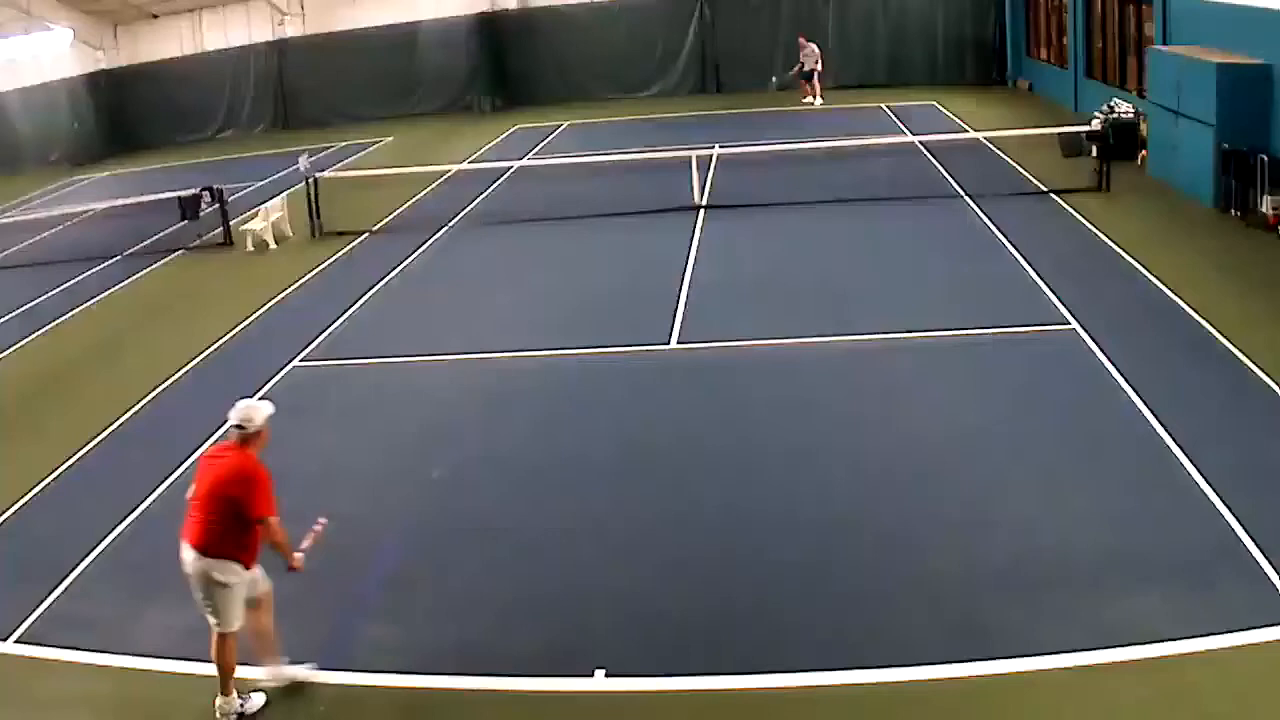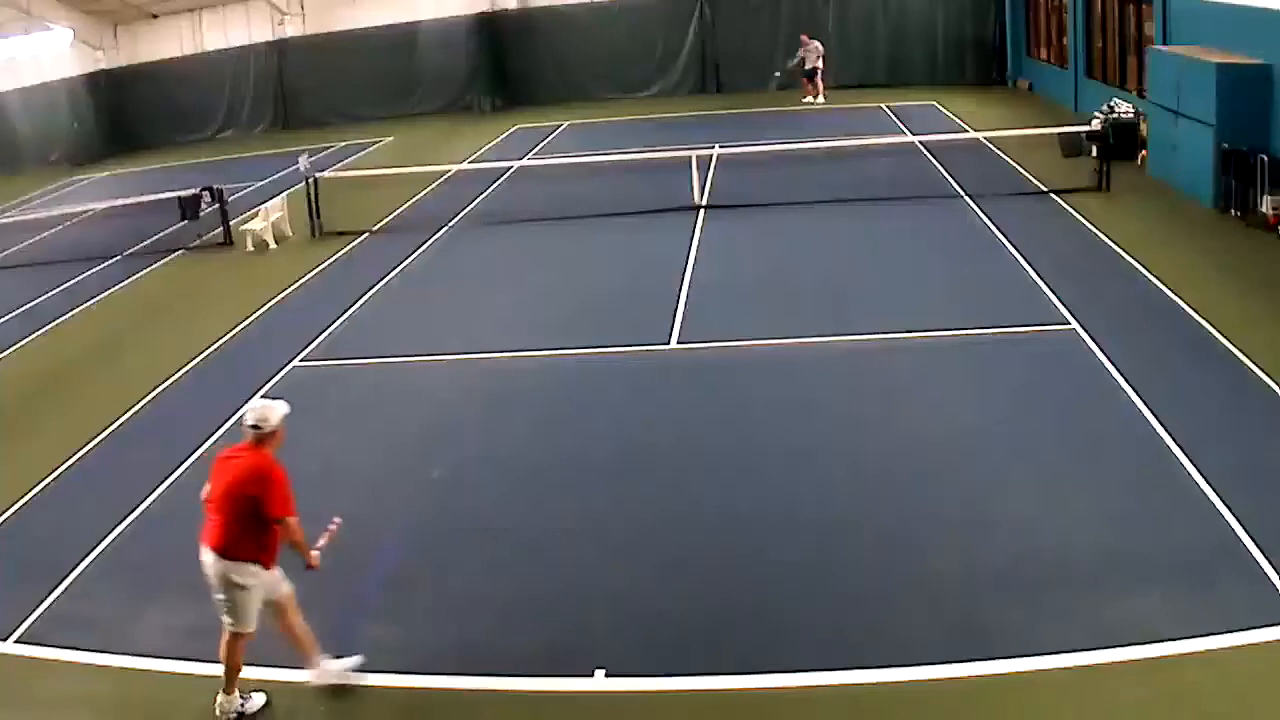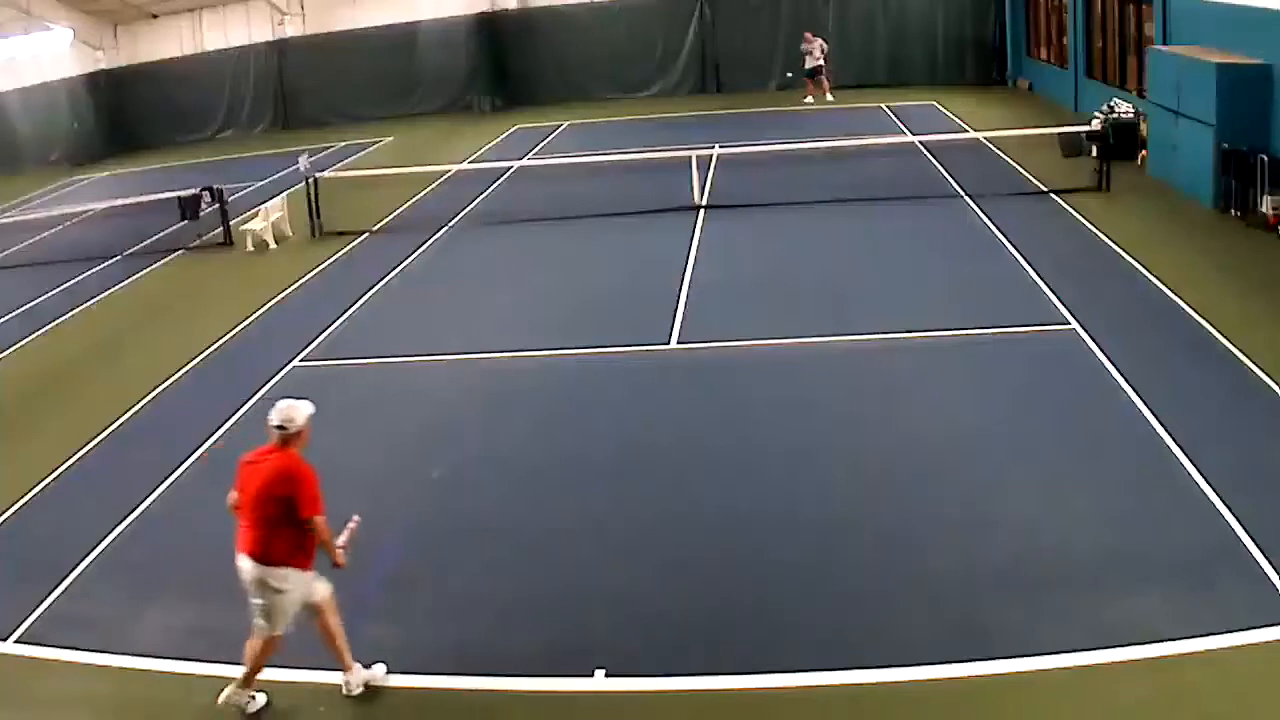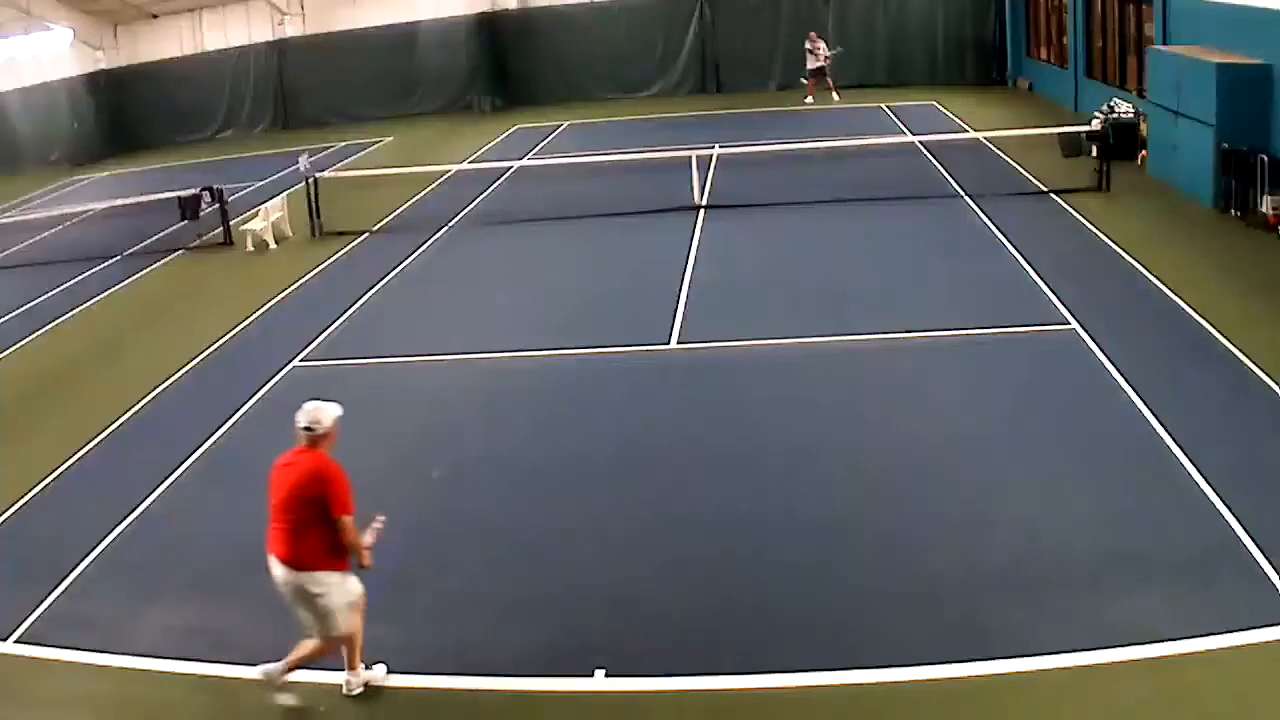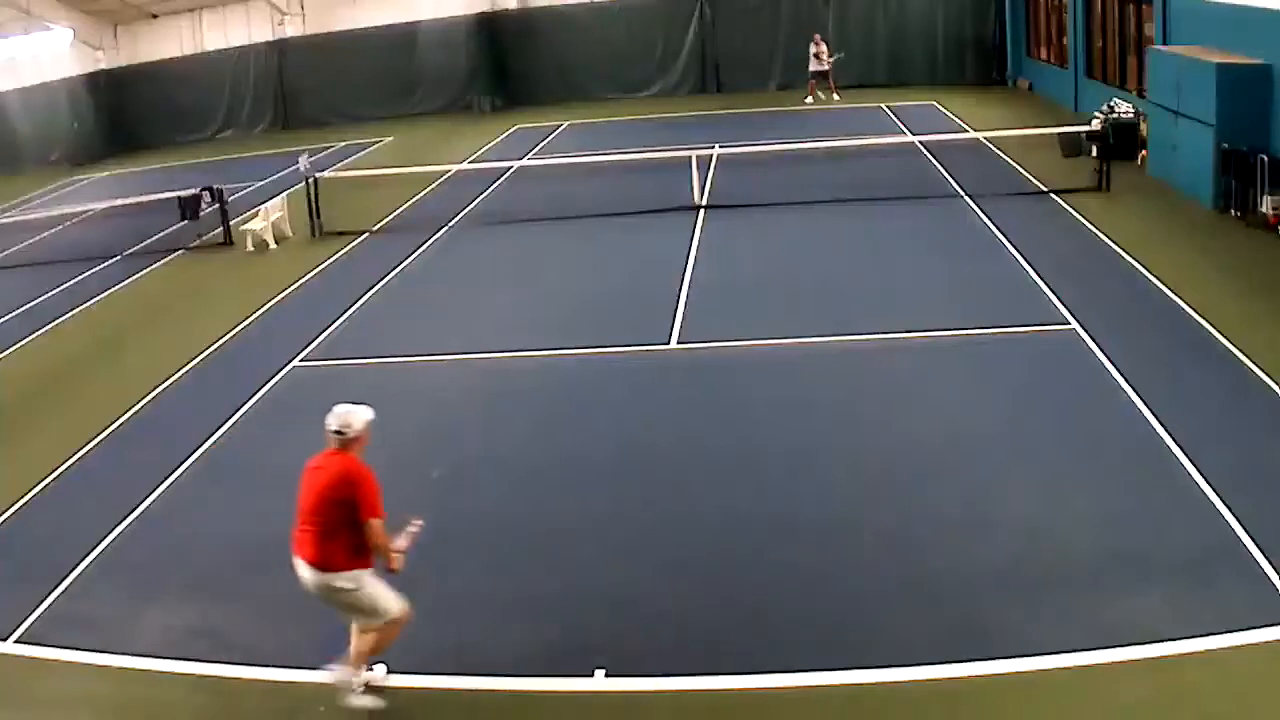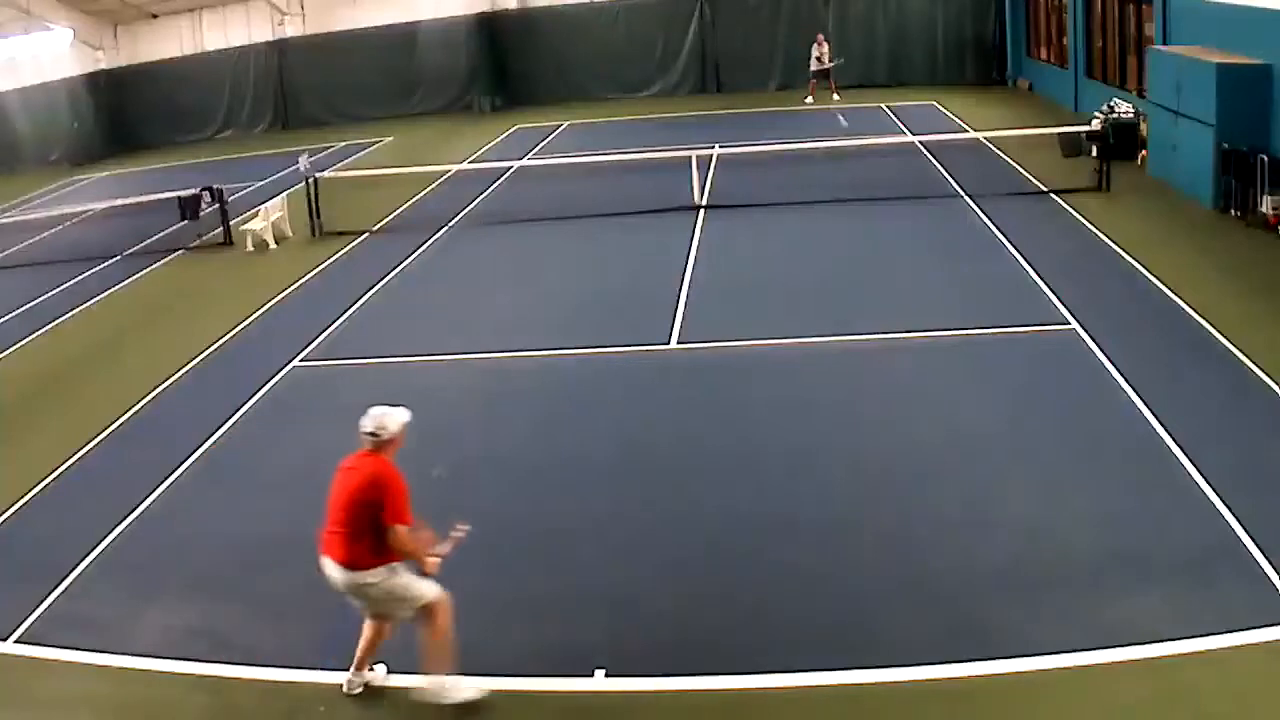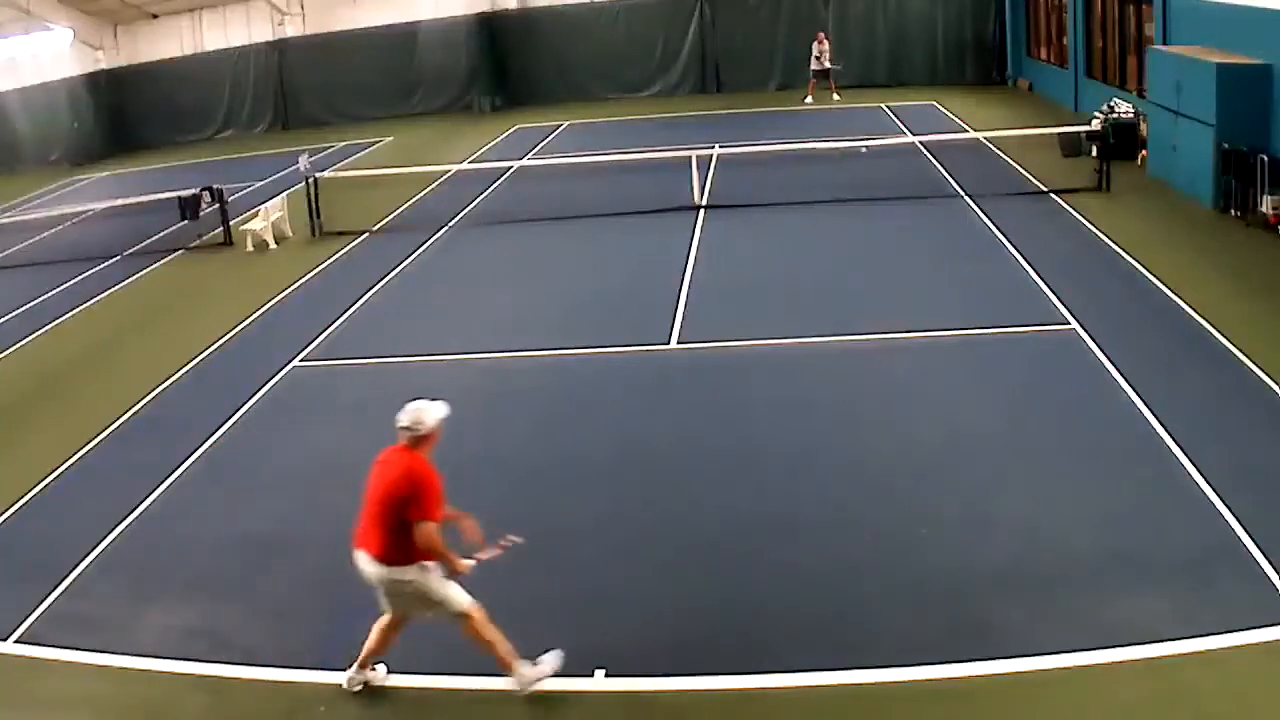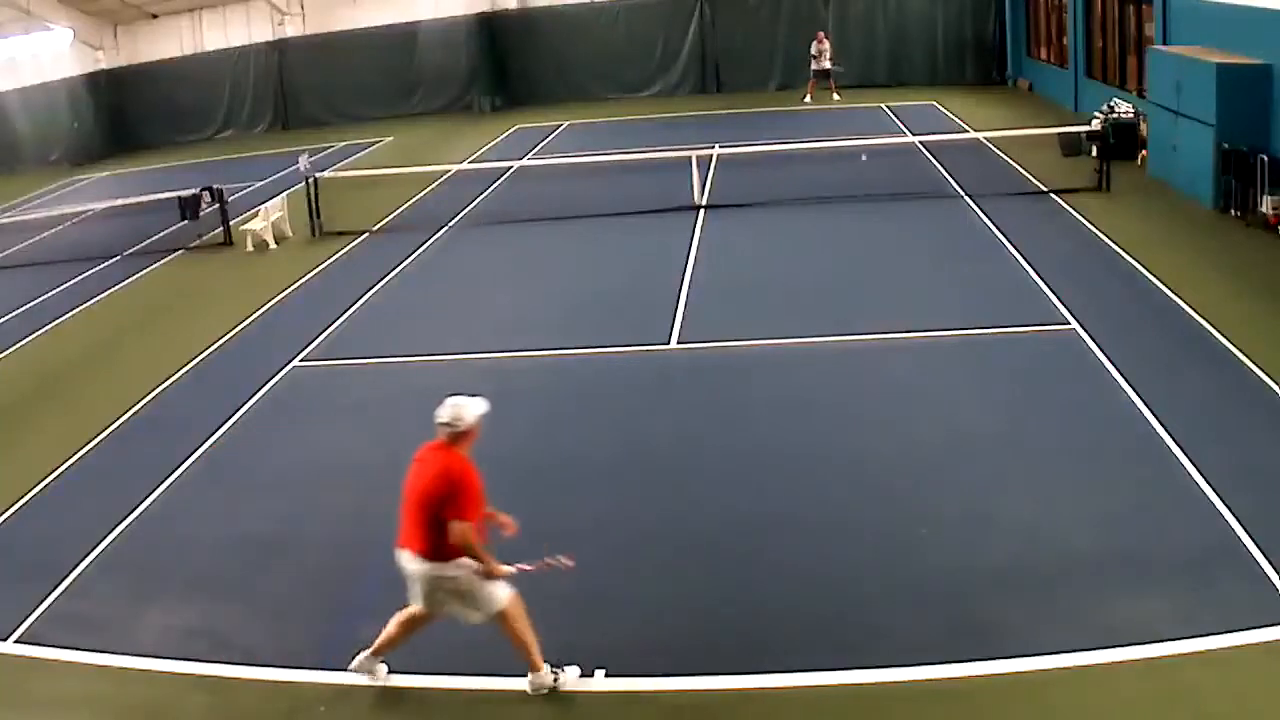
dt=0.1s
person 1, frame 1
left shoulder: (213, 455)
right shoulder: (252, 471)
left elbow: (193, 496)
right elbow: (269, 529)
right wrist: (291, 557)
left hip: (198, 550)
right hip: (219, 563)
left knee: (260, 597)
right knee: (226, 630)
left ankle: (274, 669)
person 1, frame 2
left shoulder: (226, 457)
right shoulder: (269, 471)
left elbow: (207, 497)
right elbow: (288, 527)
right wrist: (308, 555)
left hip: (217, 551)
right hip: (238, 564)
left knee: (285, 603)
right knee: (240, 630)
left ankle: (321, 668)
person 1, frame 3
left shoulder: (252, 460)
right shoulder: (299, 470)
left elbow: (235, 503)
right elbow: (317, 528)
right wrist: (337, 553)
left hip: (255, 558)
right hip: (276, 569)
left knee: (323, 604)
right knee: (270, 633)
left ankle: (352, 675)
right ankle: (239, 692)
person 1, frame 4
left shoulder: (284, 463)
right shoulder: (329, 471)
right elbow: (346, 531)
right wrist: (362, 553)
left hip: (285, 560)
right hip: (310, 572)
left knee: (354, 600)
right knee: (337, 637)
left ankle: (355, 675)
right ankle: (277, 673)
person 1, frame 5
left shoulder: (316, 465)
right shoulder: (359, 474)
right elbow: (374, 534)
left wrist: (375, 543)
right wrist: (391, 556)
left hip: (308, 562)
right hip: (337, 573)
left knee: (368, 613)
right knee: (397, 615)
left ankle: (356, 674)
right ankle: (349, 672)
person 1, frame 6
left shoulder: (349, 465)
right shoulder: (388, 477)
right elbow: (397, 540)
left wrist: (416, 533)
right wrist: (424, 561)
left hip: (334, 562)
right hip: (365, 571)
left knee: (383, 614)
right knee: (438, 603)
left ankle: (357, 675)
right ankle: (437, 681)
person 1, frame 7
left shoulder: (388, 458)
right shoulder: (421, 473)
right elbow: (425, 539)
left wrist: (455, 516)
right wrist: (453, 563)
left hip: (368, 556)
right hip: (401, 568)
left knee: (398, 614)
right knee: (468, 612)
left ankle: (359, 672)
right ankle: (521, 671)
person 1, frame 8
left shoulder: (427, 453)
right shoulder: (461, 471)
right elbow: (460, 537)
left wrist: (491, 515)
right wrist: (489, 564)
left hip: (412, 553)
right hip: (443, 563)
left knee: (424, 610)
right knee: (509, 606)
left ankle: (369, 659)
right ankle: (540, 675)
